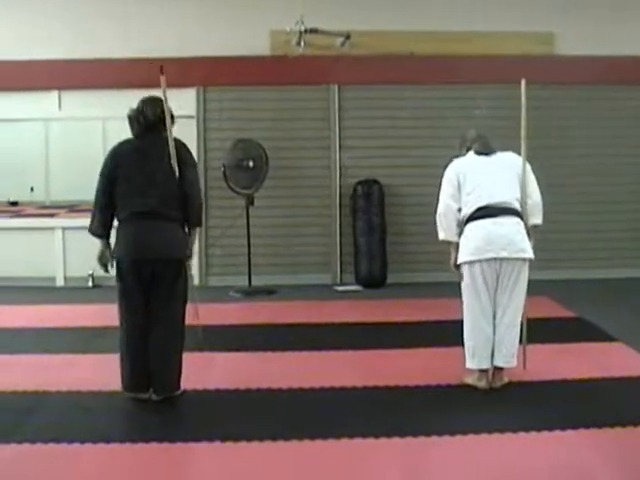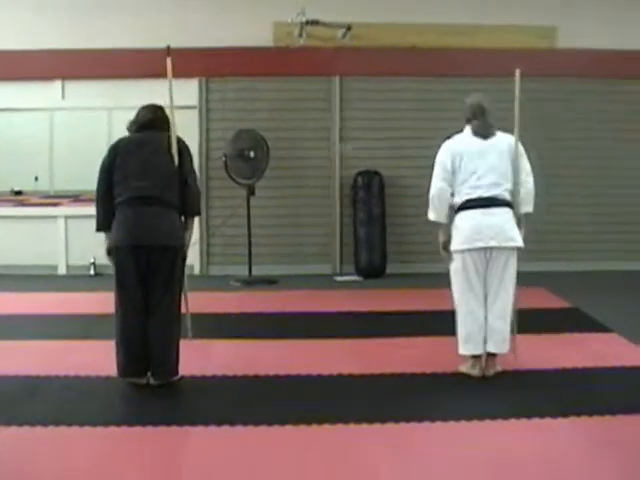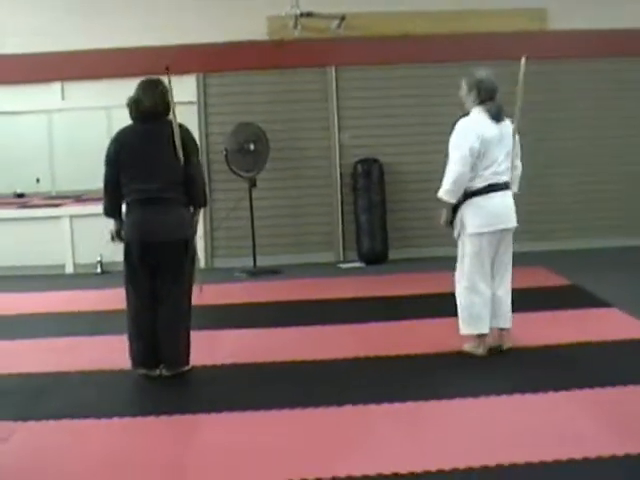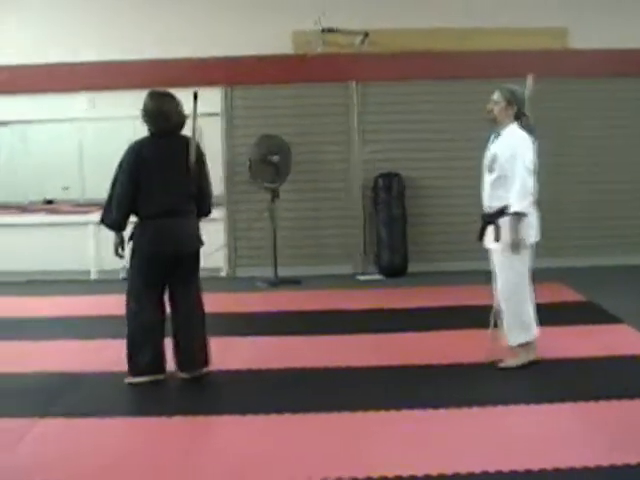
dt=0.5s
person 1, frame 1
left shoulder: (119, 152)
right shoulder: (178, 150)
left elbow: (103, 199)
right elbow: (192, 197)
left wrist: (103, 242)
right wrist: (191, 237)
left hip: (130, 240)
right hip: (169, 240)
left knee: (133, 316)
right knee: (167, 316)
left ankle: (137, 384)
right ankle: (165, 385)
person 1, frame 2
left shoulder: (119, 146)
right shoulder: (176, 145)
left elbow: (103, 193)
right elbow: (190, 189)
left wrist: (108, 234)
right wrist: (188, 229)
left hip: (127, 227)
right hip: (166, 227)
left knee: (129, 303)
right knee: (165, 302)
left ankle: (134, 370)
right ankle: (163, 371)
person 1, frame 3
left shoulder: (122, 138)
right shoulder: (181, 134)
left elbow: (111, 183)
right elbow: (195, 180)
left wrist: (116, 220)
right wrist: (193, 215)
left hip: (138, 223)
right hip: (175, 222)
left knee: (140, 296)
right knee: (175, 295)
left ankle: (146, 361)
right ankle: (174, 361)
person 1, frame 4
left shoulder: (138, 151)
right shoulder: (191, 148)
left elbow: (122, 195)
right elbow: (203, 193)
left wrist: (117, 232)
left hip: (151, 235)
right hip: (185, 233)
left knee: (143, 302)
right knee: (187, 300)
left ankle: (147, 366)
right ankle: (192, 363)
person 2, frame 1
left shoulder: (457, 166)
right shoulder: (514, 159)
left elbow: (447, 209)
right elbow: (534, 200)
left wrist: (454, 249)
right wrist: (529, 235)
left hip: (478, 235)
right hip: (513, 232)
left knee: (478, 308)
right knee: (509, 306)
left ankle: (480, 372)
right ankle: (499, 371)
person 2, frame 2
left shoulder: (452, 146)
right shoulder: (509, 142)
left elbow: (439, 191)
right elbow: (526, 184)
left wrist: (443, 230)
right wrist: (520, 221)
left hip: (469, 223)
right hip: (502, 221)
left knee: (469, 294)
right knee: (500, 293)
left ankle: (474, 359)
right ankle: (492, 358)
person 2, frame 3
left shoulder: (467, 126)
right shoulder: (505, 124)
left elbow: (458, 172)
right elbow: (515, 167)
left wrist: (447, 208)
left hip: (477, 208)
right hip: (502, 204)
left knee: (472, 275)
right knee: (499, 274)
left ankle: (479, 339)
right ankle: (502, 333)
person 2, frame 4
left shoulder: (517, 140)
right shoulder: (500, 138)
left elbow: (522, 187)
left wrist: (515, 228)
left hip: (511, 223)
right hip: (502, 221)
left knee: (511, 286)
right knee: (517, 284)
left ankle: (524, 347)
right ankle: (526, 342)
